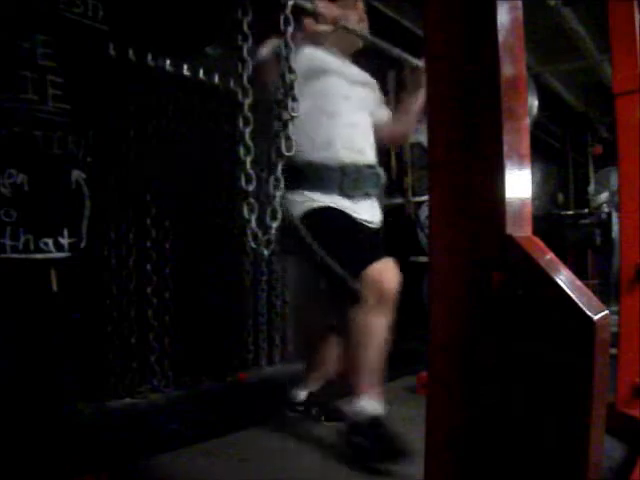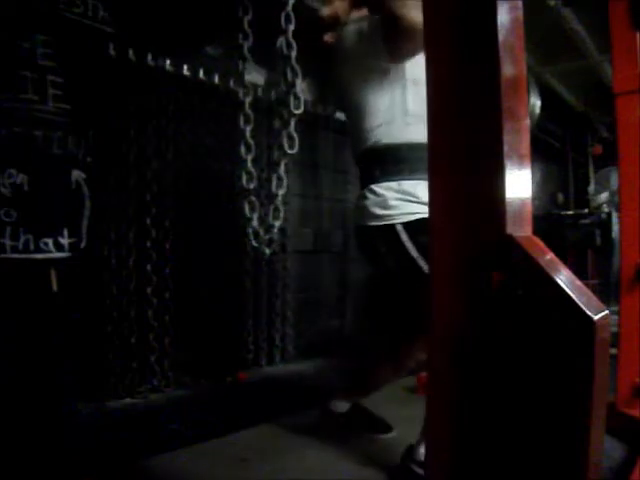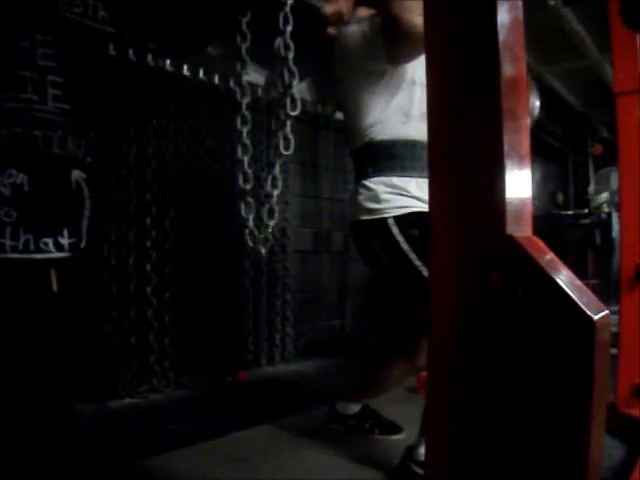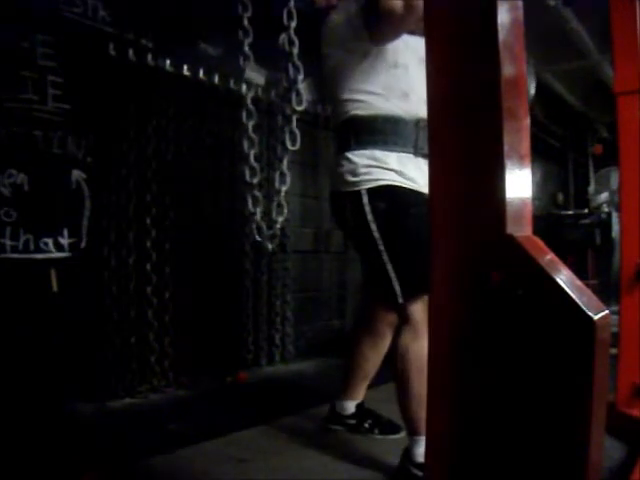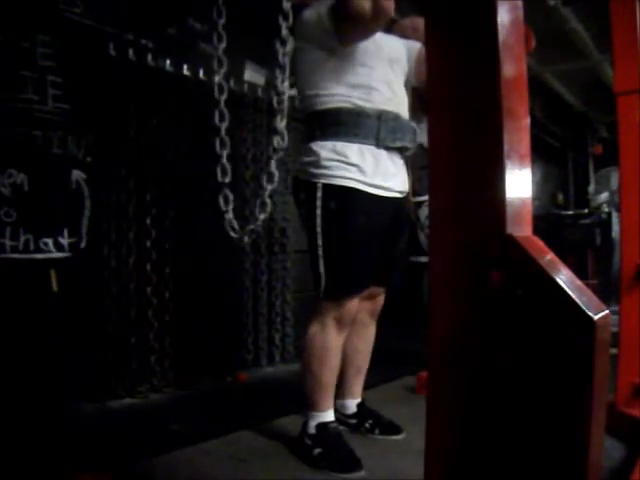
dt=1s
person 1, frame 1
left shoulder: (360, 78)
right shoulder: (300, 58)
left elbow: (392, 128)
left wrist: (426, 85)
left hip: (364, 208)
right hip: (318, 205)
left knee: (362, 315)
right knee: (384, 286)
left ankle: (304, 394)
right ankle: (365, 417)
person 1, frame 2
left shoulder: (411, 58)
right shoulder: (361, 40)
left hip: (426, 214)
right hip: (403, 214)
left knee: (409, 340)
left ankle: (345, 403)
person 1, frame 3
left shoulder: (413, 57)
right shoulder: (362, 39)
left hip: (422, 212)
right hip: (397, 212)
left knee: (416, 343)
left ankle: (349, 408)
person 1, frame 4
left shoulder: (418, 41)
left hip: (414, 186)
right hip: (378, 186)
left knee: (389, 310)
right knee: (422, 312)
left ankle: (348, 408)
person 1, frame 5
left shoulder: (394, 43)
left hip: (389, 184)
right hip: (342, 182)
left knee: (369, 302)
right knee: (339, 307)
left ankle: (350, 406)
right ankle: (318, 426)
